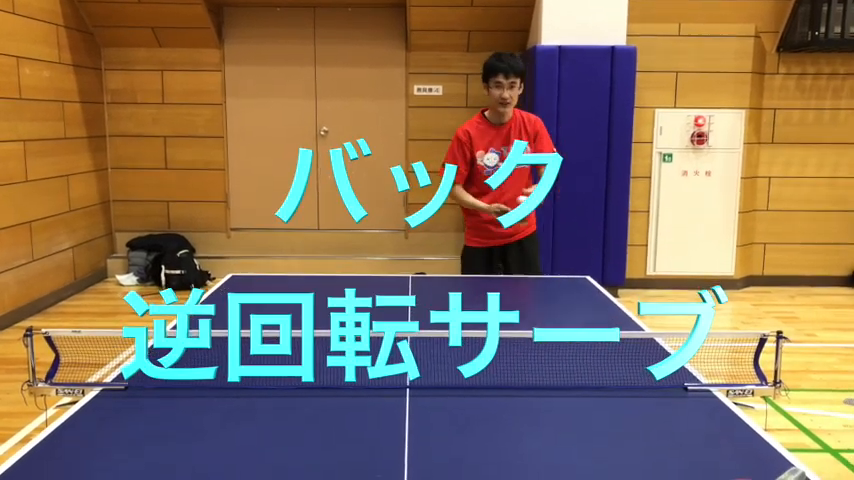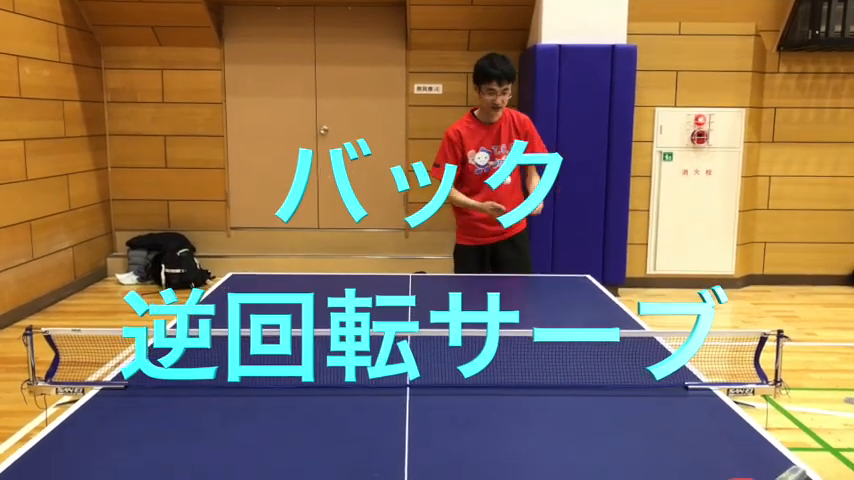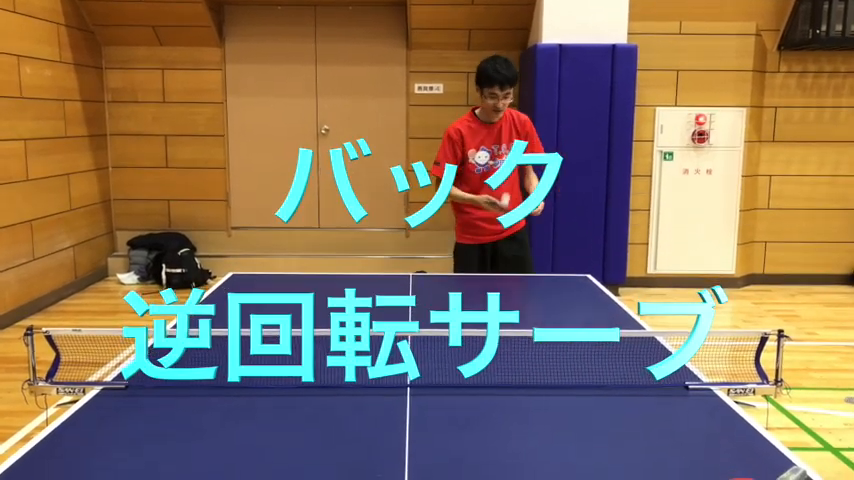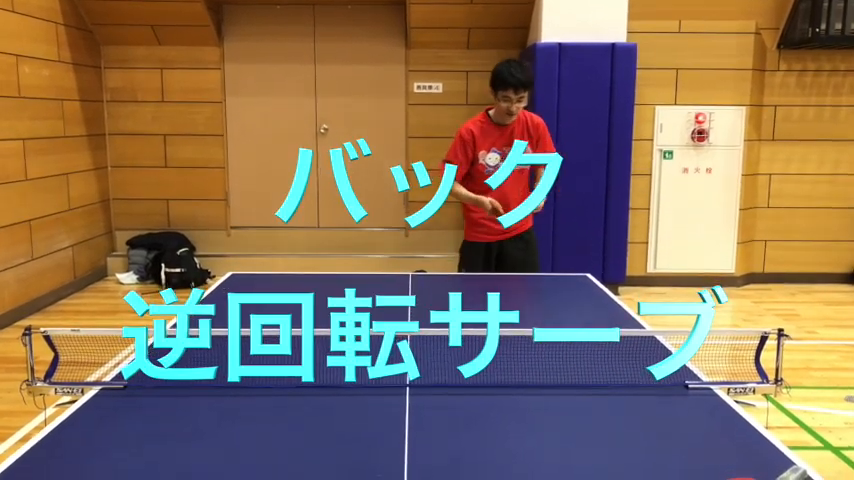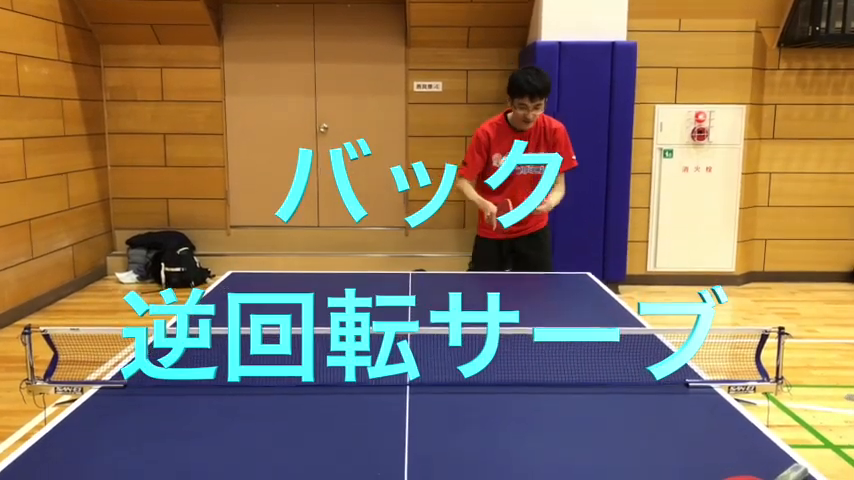
dt=0.2s
person 1, frame 1
left shoulder: (533, 125)
right shoulder: (467, 134)
right elbow: (454, 188)
right wrist: (487, 208)
left hip: (523, 235)
right hip: (480, 238)
person 1, frame 2
left shoulder: (522, 124)
right shoulder: (458, 133)
left elbow: (531, 172)
right wrist: (480, 206)
left hip: (514, 233)
right hip: (472, 237)
person 1, frame 3
left shoulder: (522, 124)
right shoulder: (458, 132)
left elbow: (528, 171)
right wrist: (477, 200)
left hip: (513, 231)
right hip: (471, 235)
person 1, frame 4
left shoulder: (536, 127)
right shoulder: (471, 131)
left elbow: (541, 175)
right elbow: (451, 183)
right wrist: (478, 200)
left hip: (520, 231)
right hip: (479, 234)
person 1, frame 5
left shoulder: (555, 131)
right shoulder: (488, 132)
left elbow: (560, 184)
right elbow: (463, 181)
left wrist: (549, 203)
right wrist: (483, 204)
left hip: (534, 230)
right hip: (492, 231)
